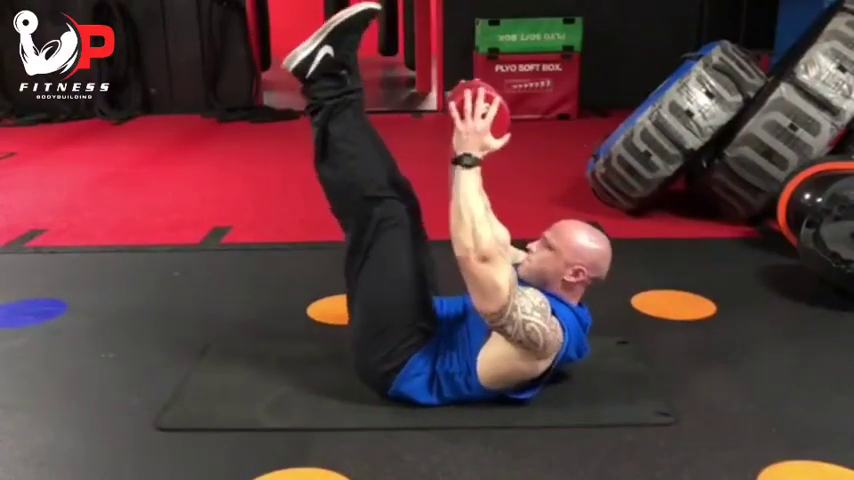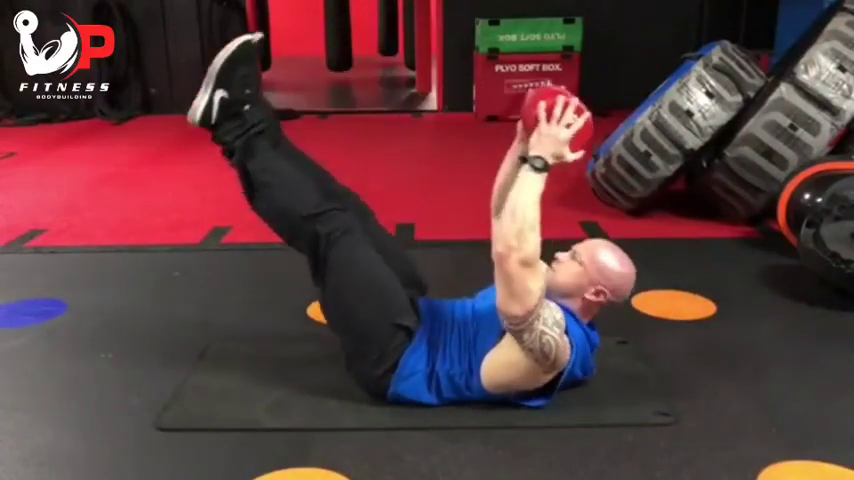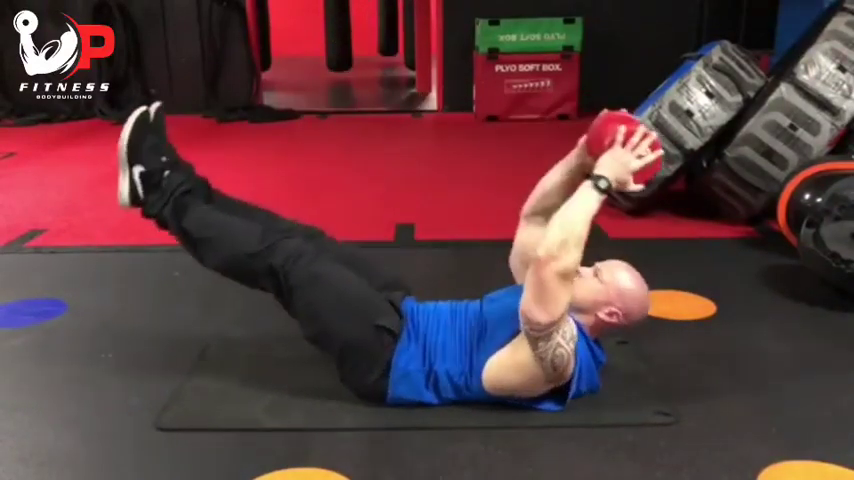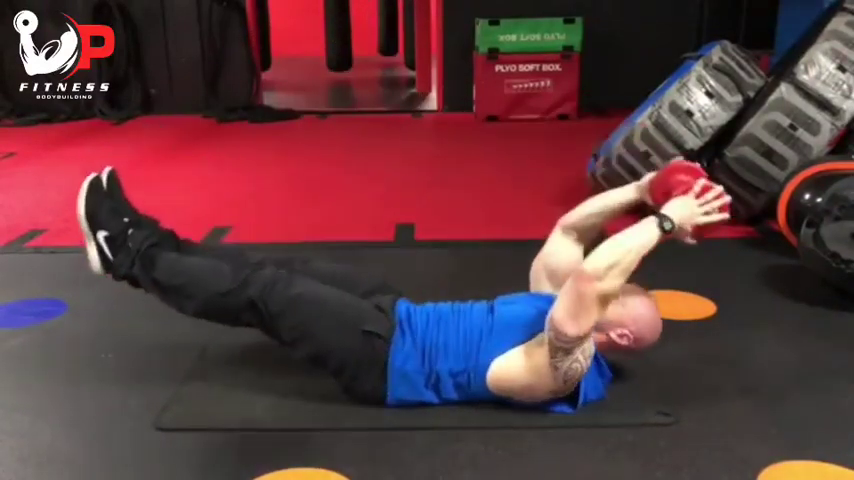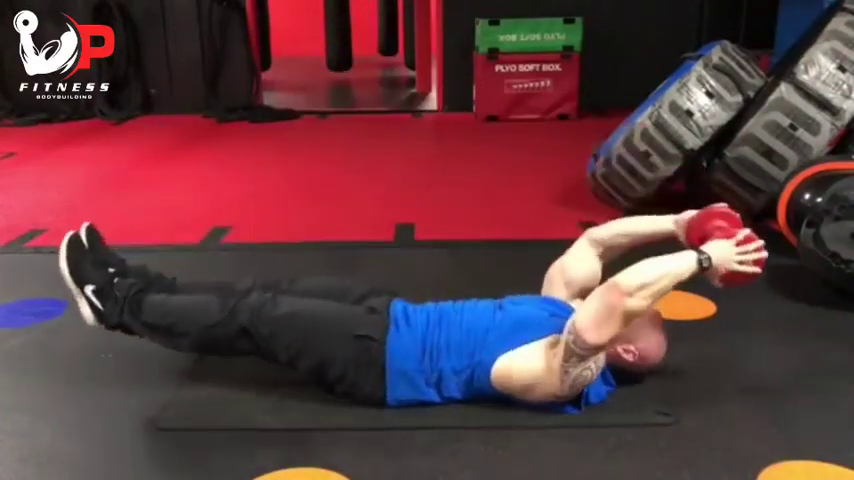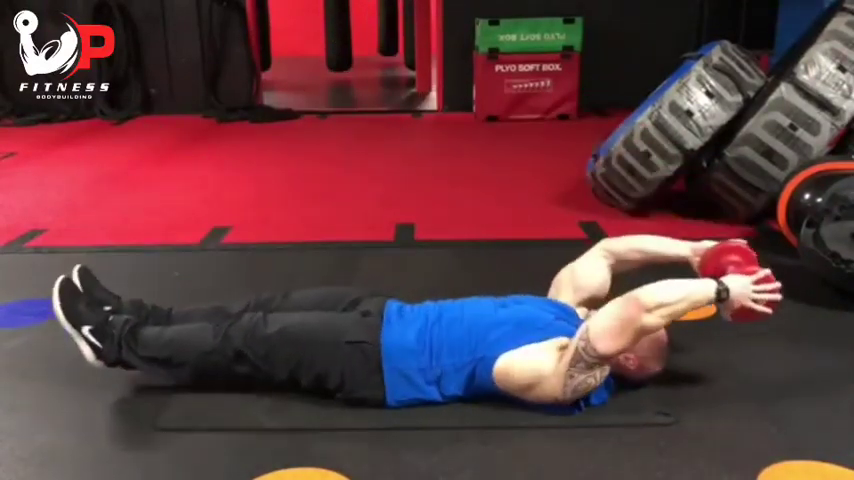
dt=0.4s
person 1, frame 1
left shoulder: (541, 329)
right shoulder: (542, 288)
left elbow: (474, 255)
right elbow: (484, 227)
left wrist: (468, 159)
right wrist: (470, 153)
left hip: (401, 362)
right hip: (428, 331)
left knee: (380, 212)
right knee: (396, 205)
left ankle: (332, 88)
person 1, frame 2
left shoulder: (552, 344)
right shoulder: (554, 304)
left elbow: (513, 254)
right elbow: (503, 219)
left wrist: (536, 162)
right wrist: (525, 145)
left hip: (396, 361)
right hip: (420, 325)
left knee: (331, 230)
right knee: (347, 214)
left ankle: (241, 131)
right ankle: (245, 122)
person 1, frame 3
left shoulder: (561, 356)
right shoulder: (552, 313)
left elbow: (551, 262)
right elbow: (534, 221)
left wrist: (600, 183)
right wrist: (582, 161)
left hip: (391, 360)
right hip: (407, 319)
left knee: (288, 261)
right knee: (305, 243)
left ankle: (168, 198)
right ankle: (172, 188)
person 1, frame 4
left shoulder: (569, 367)
right shoulder: (560, 307)
left elbow: (592, 276)
right elbow: (570, 231)
left wrist: (664, 223)
right wrist: (641, 192)
left hip: (389, 361)
right hip: (400, 317)
left knee: (267, 294)
right knee: (283, 273)
left ankle: (133, 257)
right ankle: (144, 244)
person 1, frame 5
left shoulder: (570, 372)
right shoulder: (564, 307)
left elbow: (620, 290)
right elbow: (595, 241)
left wrist: (700, 259)
right wrist: (679, 226)
left hip: (386, 360)
right hip: (395, 316)
left knee: (257, 321)
right knee: (271, 296)
left ankle: (123, 305)
right ankle: (132, 290)
person 1, frame 6
left shoulder: (572, 376)
right shoulder: (568, 310)
left elbow: (637, 305)
right elbow: (611, 250)
left wrist: (718, 290)
right wrist: (698, 253)
left hip: (384, 364)
right hip: (390, 318)
left knee: (252, 343)
right knee: (265, 314)
left ankle: (121, 342)
right ankle: (130, 324)
